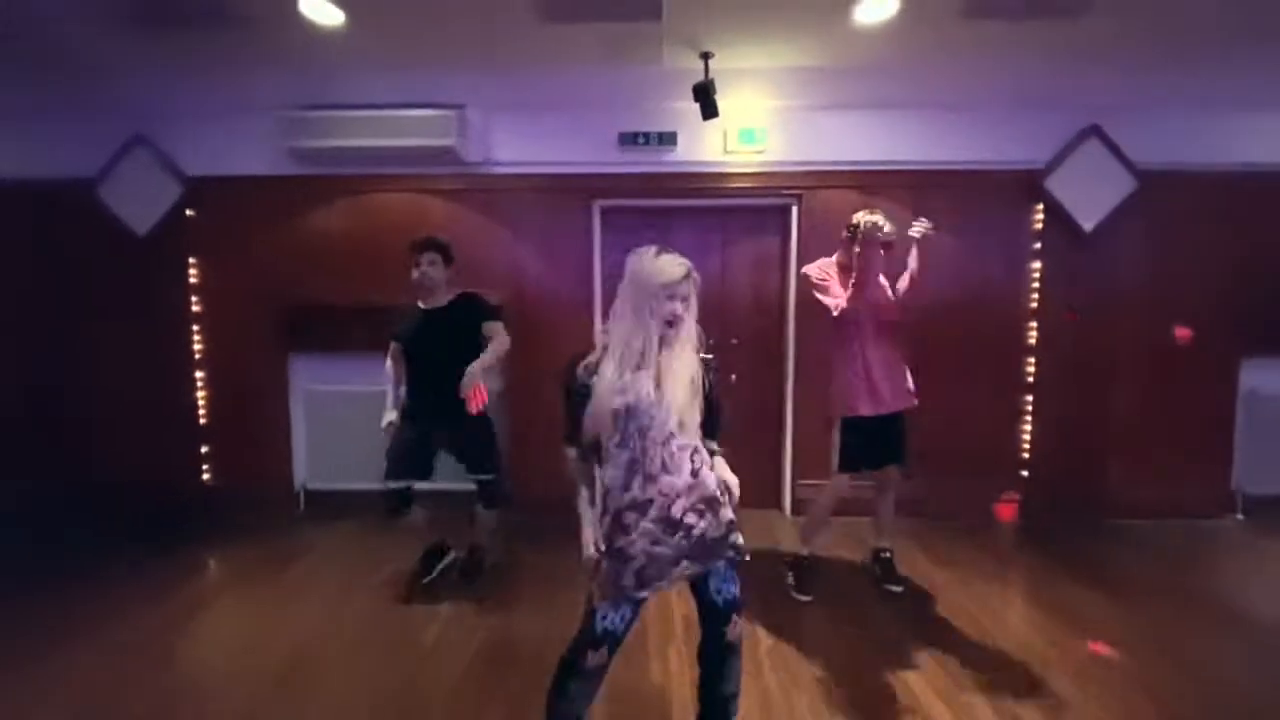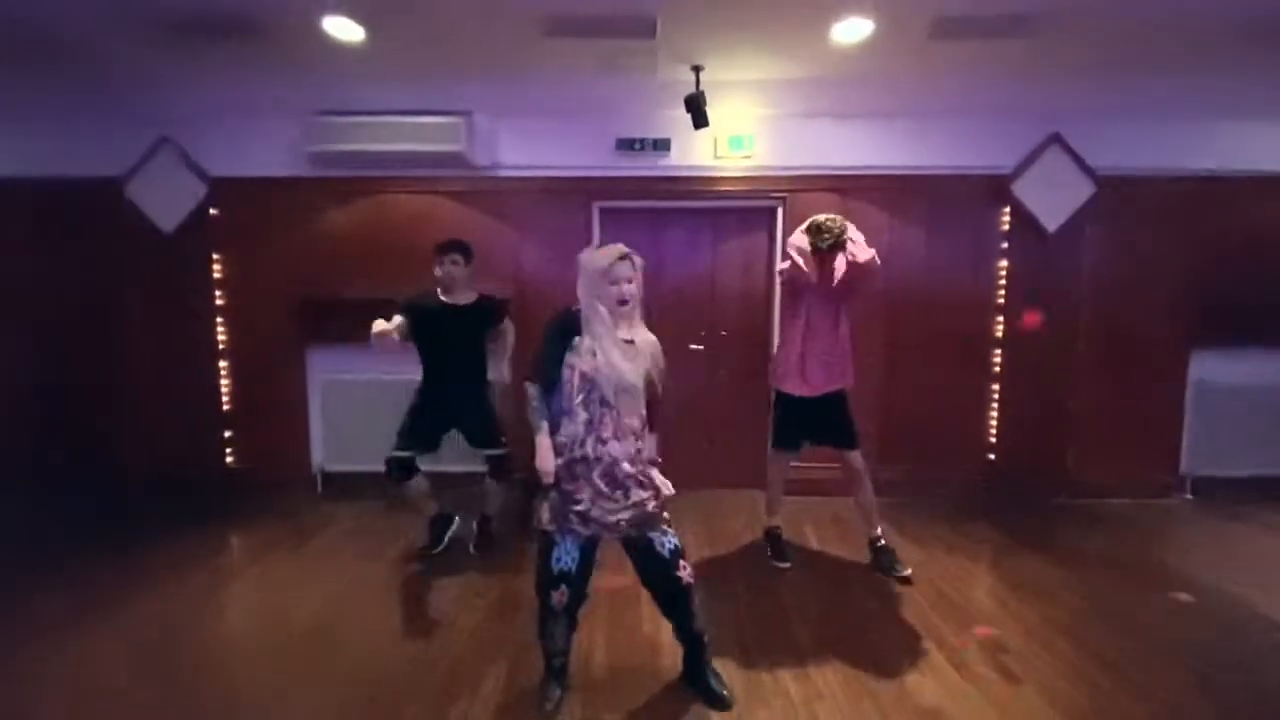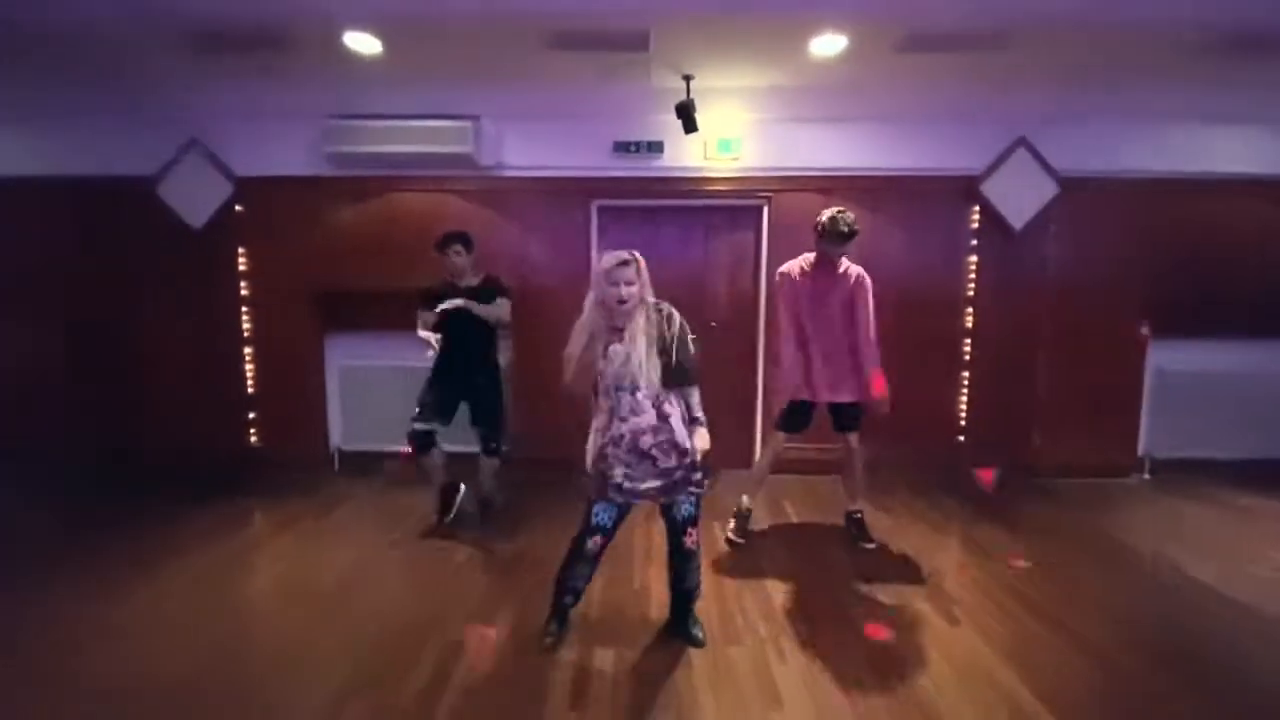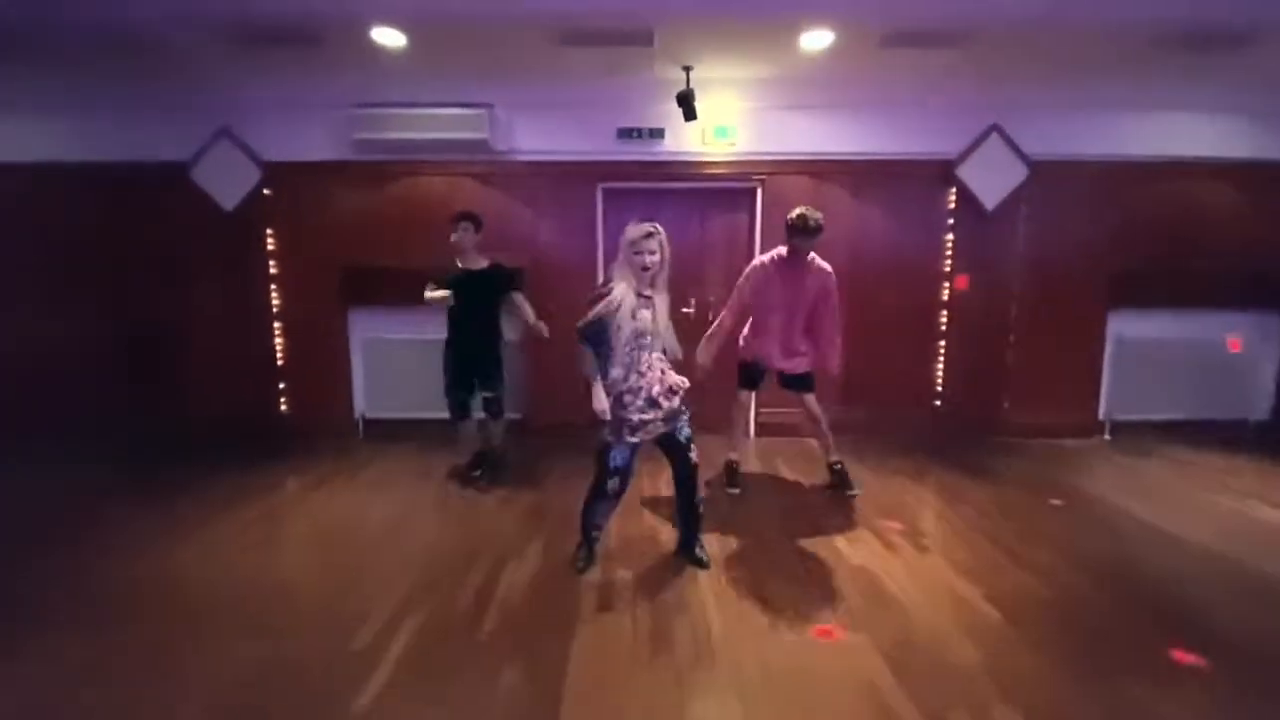
dt=0.5s
person 1, frame 1
left shoulder: (689, 360)
right elbow: (579, 451)
left wrist: (722, 466)
right wrist: (588, 518)
left hip: (705, 513)
right hip: (633, 525)
left knee: (725, 627)
right knee: (600, 636)
person 1, frame 2
left shoulder: (644, 345)
right shoulder: (571, 327)
right elbow: (537, 387)
left wrist: (655, 468)
right wrist: (543, 441)
left hip: (630, 479)
right hip: (574, 479)
left knee: (672, 572)
right knee: (560, 582)
left ankle: (698, 665)
right ankle: (555, 672)
person 1, frame 3
left shoulder: (662, 319)
right shoulder: (595, 335)
left elbow: (686, 376)
left wrist: (699, 424)
right wrist: (596, 441)
left hip: (670, 448)
right hip: (618, 454)
left knee: (685, 536)
right knee: (592, 537)
left ankle: (682, 613)
right ankle: (559, 614)
person 1, frame 4
left shoulder: (660, 296)
right shoulder: (610, 299)
right elbow: (588, 347)
left wrist: (669, 373)
right wrist: (598, 390)
left hip: (663, 397)
right hip: (623, 402)
left knee: (687, 467)
right knee: (612, 477)
person 2, frame 1
left shoulder: (873, 274)
right shoulder: (819, 273)
left elbow: (893, 309)
right elbow: (847, 316)
left wrist: (914, 255)
right wrist: (866, 263)
left hip: (891, 393)
right hip: (855, 398)
left knee: (889, 477)
right knee: (839, 484)
left ankle: (882, 553)
person 2, frame 2
left shoulder: (848, 270)
right shoulder: (791, 273)
left elbow: (866, 259)
right elbow: (806, 274)
left wrist: (850, 234)
right wrist: (801, 236)
left hip: (832, 383)
right hip: (791, 380)
left knee: (854, 462)
right knee: (780, 459)
left ankle: (878, 541)
right ankle: (773, 529)
person 2, frame 3
left shoulder: (856, 278)
right shoulder: (789, 274)
left elbow: (864, 330)
right elbow: (786, 332)
left wrist: (874, 380)
right wrist: (786, 378)
left hip: (845, 379)
right hip: (801, 379)
left knee: (853, 445)
right knee: (775, 444)
left ankle: (854, 513)
right ankle: (744, 510)
person 2, frame 4
left shoulder: (823, 273)
right shoulder: (762, 267)
left elbow: (827, 320)
right elbow: (734, 309)
left wrist: (831, 358)
right wrist: (708, 345)
left hip: (796, 352)
right hip: (757, 348)
left knee: (812, 407)
right knee: (742, 402)
left ankle: (835, 465)
right ankle: (733, 463)
person 3, frame 1
left shoulder: (471, 305)
right shoulder: (407, 319)
left elbow: (502, 340)
right elbow: (394, 362)
left wrist: (480, 365)
right wrist: (392, 407)
left hip: (463, 411)
right hip: (416, 415)
left knee: (491, 485)
right knee: (396, 490)
left ankle: (476, 550)
right ankle: (439, 548)
person 3, frame 2
left shoulder: (488, 306)
right shoulder: (420, 305)
left elbow: (506, 330)
right elbow: (393, 332)
left wrist: (502, 364)
right wrist: (382, 330)
left hip: (474, 397)
right hip: (432, 397)
left knee: (500, 460)
right knee: (398, 462)
left ankle: (486, 522)
right ankle: (442, 519)
person 3, frame 3
left shoulder: (491, 285)
right shoulder: (435, 292)
left elbow: (504, 314)
right elbow: (422, 328)
left wrist: (465, 304)
right wrist: (431, 337)
left hip: (484, 373)
right hip: (446, 373)
left knee: (491, 437)
right knee: (419, 434)
left ankle: (485, 498)
right ankle: (448, 489)
person 3, frame 4
left shoulder: (498, 272)
right shoulder: (448, 273)
left elbow: (518, 301)
right elbow: (431, 297)
left wrist: (534, 322)
right wrist: (436, 296)
left hip: (487, 347)
right hip: (456, 348)
left knee: (492, 401)
right knee: (458, 405)
left ankle: (492, 454)
right ankle: (477, 454)
